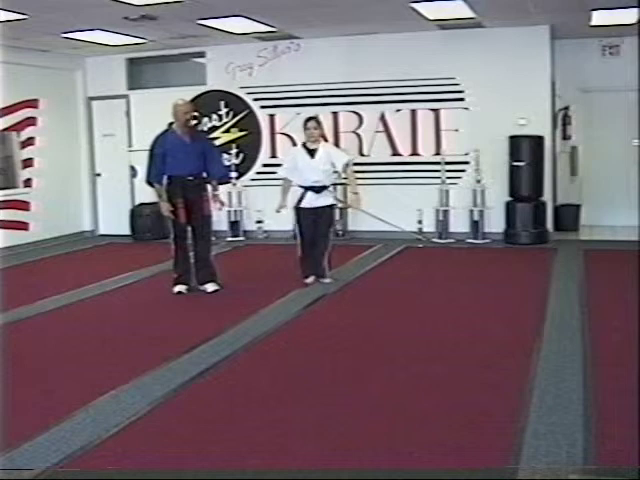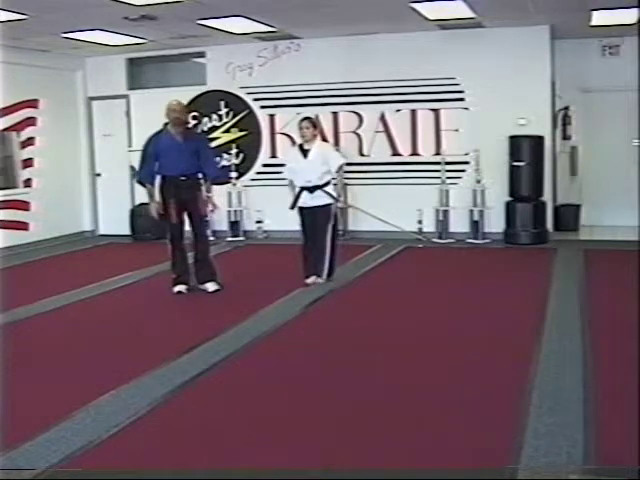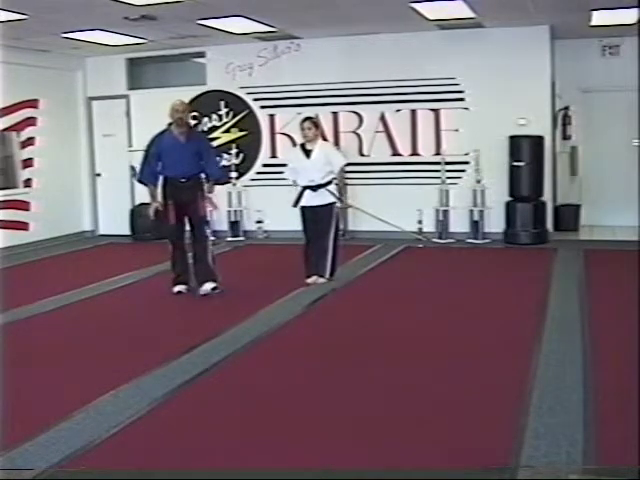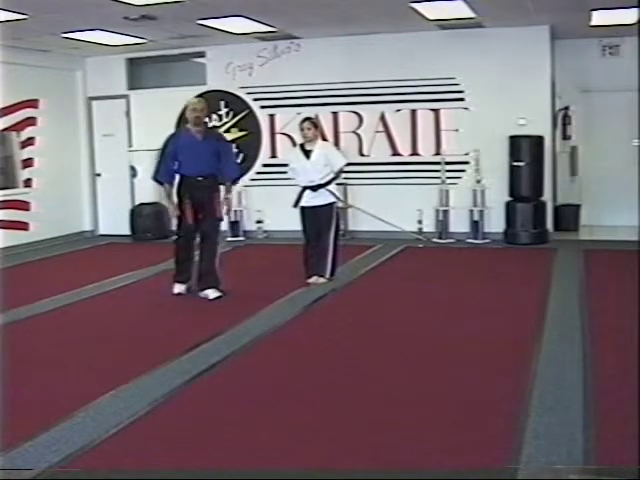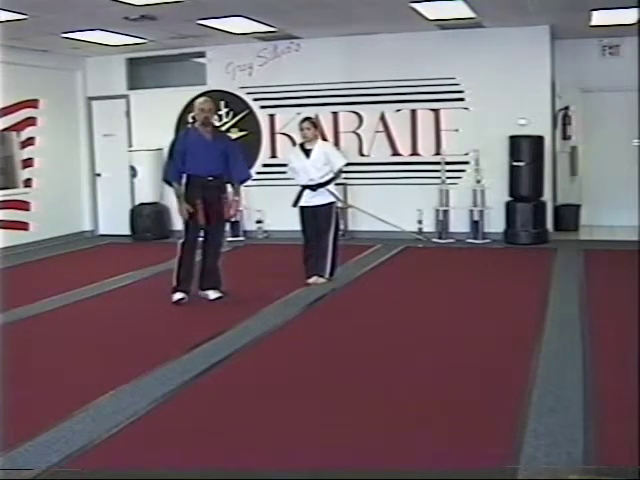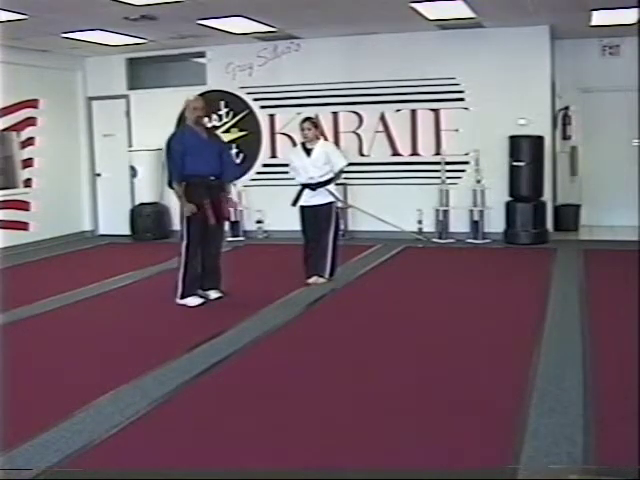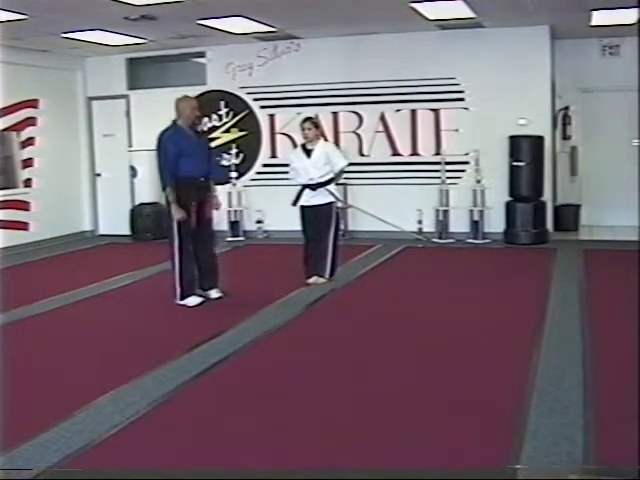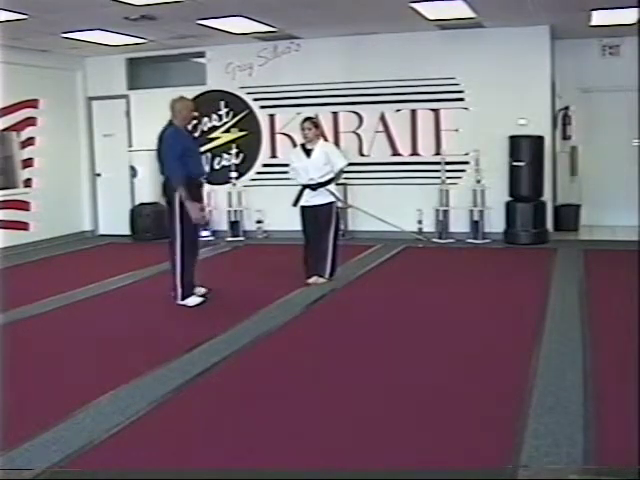
dt=0.5s
person 1, frame 1
left shoulder: (201, 139)
right shoulder: (163, 140)
left elbow: (212, 167)
right elbow: (156, 173)
left wrist: (214, 192)
right wrist: (162, 200)
left hip: (198, 187)
right hip: (176, 189)
left knee: (203, 234)
right knee: (180, 236)
left ankle: (206, 279)
right ankle: (181, 280)
person 1, frame 2
left shoulder: (196, 139)
right shoulder: (157, 140)
left elbow: (207, 167)
right elbow: (148, 172)
left wrist: (208, 194)
right wrist: (152, 200)
left hip: (193, 187)
right hip: (170, 189)
left knee: (200, 233)
right knee: (175, 236)
left ankle: (206, 278)
right ankle: (180, 280)
person 1, frame 3
left shoulder: (199, 139)
right shoulder: (160, 140)
left elbow: (210, 168)
right elbow: (151, 171)
left wrist: (209, 193)
right wrist: (154, 199)
left hip: (194, 188)
right hip: (171, 190)
left knee: (200, 234)
right knee: (176, 237)
left ankle: (206, 280)
right ankle: (180, 280)
person 1, frame 4
left shoulder: (216, 139)
right shoulder: (177, 139)
left elbow: (228, 168)
right elbow: (166, 171)
left wrist: (227, 194)
right wrist: (170, 200)
left hip: (210, 189)
right hip: (187, 189)
left knee: (210, 238)
right knee: (185, 237)
left ankle: (208, 285)
right ankle: (181, 280)
person 1, frame 5
left shoulder: (224, 139)
right shoulder: (185, 138)
left elbow: (235, 170)
right elbow: (175, 171)
left wrist: (235, 197)
right wrist: (180, 200)
left hip: (218, 191)
right hip: (195, 190)
left knee: (214, 241)
right knee: (189, 240)
left ankle: (209, 286)
right ankle: (180, 288)
person 1, frame 6
left shoulder: (213, 138)
right shoulder: (179, 137)
left elbow: (226, 167)
right elbow: (175, 173)
left wrist: (226, 194)
right wrist: (183, 201)
left hip: (215, 191)
right hip: (194, 191)
left knee: (213, 242)
right knee: (192, 243)
left ankle: (209, 286)
right ankle: (186, 292)
person 1, frame 7
left shoulder: (197, 136)
right shoulder: (170, 136)
left elbow: (208, 167)
right elbow: (167, 173)
left wrist: (212, 193)
right wrist: (174, 204)
left hip: (201, 192)
right hip: (182, 192)
left knee: (205, 241)
right knee: (182, 244)
left ankle: (208, 286)
right ankle: (184, 293)
person 1, frame 8
left shoulder: (184, 134)
right shoulder: (170, 136)
right elbow: (175, 173)
left wrist: (195, 197)
right wrist: (188, 202)
left hip: (192, 189)
right hip: (180, 193)
left knee: (191, 241)
right knee: (181, 242)
left ankle: (187, 285)
right ankle: (182, 293)
person 2, frame 1
left shoulder: (329, 150)
right shoulder: (296, 152)
left elbow: (348, 170)
right elbow: (287, 178)
left wrist: (354, 193)
right wrist: (283, 200)
left hip: (324, 199)
right hip: (305, 200)
left knee: (323, 237)
right knee: (306, 238)
left ankle: (322, 273)
right ankle: (310, 273)
person 2, frame 2
left shoulder: (325, 148)
right shoulder: (294, 152)
left elbow: (338, 171)
right elbow: (291, 178)
left wrist: (338, 197)
right wrist: (295, 197)
left hip: (323, 197)
right hip: (305, 199)
left knee: (324, 236)
right knee: (309, 237)
left ankle: (323, 273)
right ankle: (311, 272)
person 2, frame 3
left shoulder: (327, 148)
right shoulder: (296, 152)
left elbow: (339, 171)
right elbow: (293, 177)
left wrist: (340, 193)
right wrist: (302, 190)
left hip: (326, 197)
right hip: (307, 198)
left knee: (326, 236)
right knee: (310, 237)
left ankle: (324, 272)
right ankle: (312, 272)
person 2, frame 4
left shoulder: (326, 148)
right shoulder: (295, 152)
left elbow: (339, 169)
left wrist: (325, 183)
right wrist: (306, 184)
left hip: (326, 197)
right hip: (307, 198)
left knee: (326, 236)
right knee: (310, 237)
left ankle: (324, 272)
right ankle: (312, 272)
person 2, frame 5
left shoulder: (326, 148)
right shoulder: (295, 152)
left elbow: (338, 169)
left wrist: (326, 182)
right wrist: (306, 183)
left hip: (325, 196)
right hip: (306, 197)
left knee: (326, 236)
right knee: (310, 237)
left ankle: (323, 272)
right ankle: (312, 272)
person 2, frame 6
left shoulder: (327, 147)
right shoulder: (296, 152)
left elbow: (339, 169)
left wrist: (328, 183)
right wrist: (306, 183)
left hip: (325, 195)
right hip: (306, 196)
left knee: (325, 235)
right knee: (310, 237)
left ankle: (323, 272)
right ankle: (312, 272)
person 2, frame 7
left shoulder: (328, 148)
right shoulder: (297, 152)
left elbow: (339, 168)
right elbow: (295, 173)
left wrist: (329, 183)
right wrist: (305, 183)
left hip: (325, 196)
right hip: (307, 197)
left knee: (326, 236)
right knee: (310, 237)
left ankle: (323, 272)
right ankle: (312, 272)
person 2, frame 8
left shoulder: (327, 148)
right shoulder: (297, 152)
left elbow: (340, 168)
right elbow: (295, 173)
left wrist: (329, 183)
right wrist: (305, 184)
left hip: (325, 196)
right hip: (307, 197)
left knee: (326, 236)
right knee: (310, 237)
left ankle: (323, 272)
right ankle: (313, 272)
